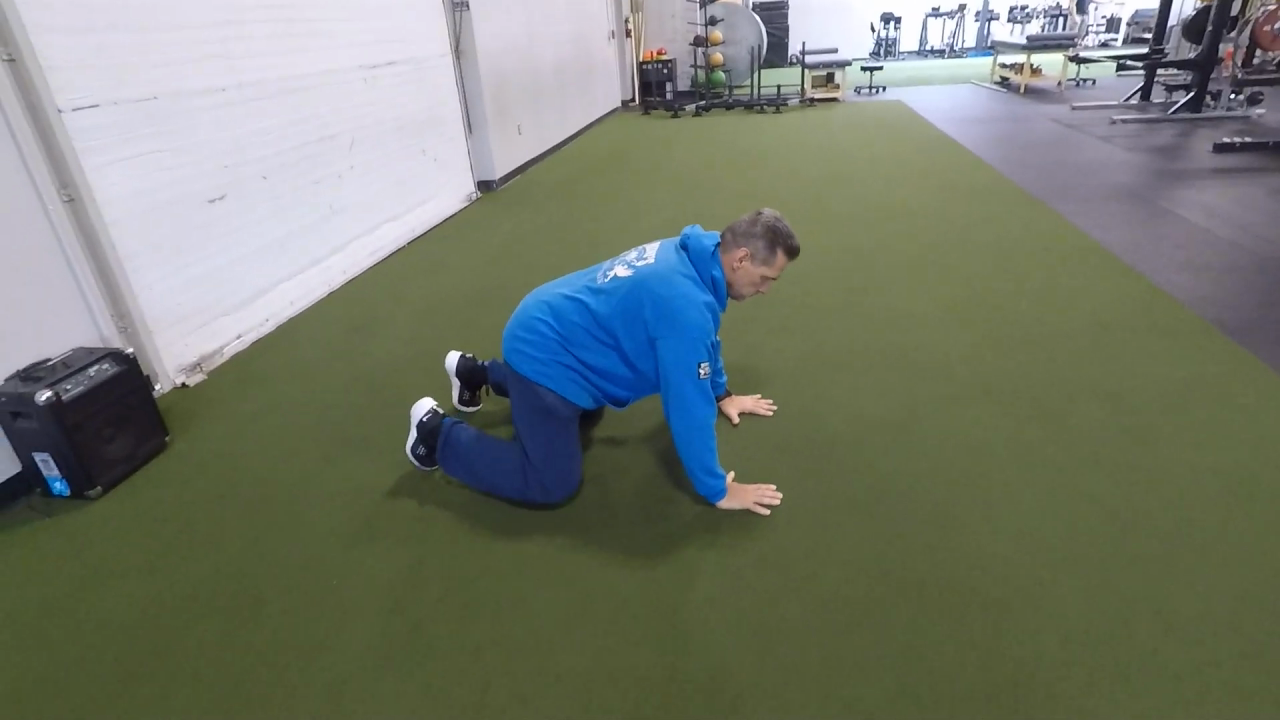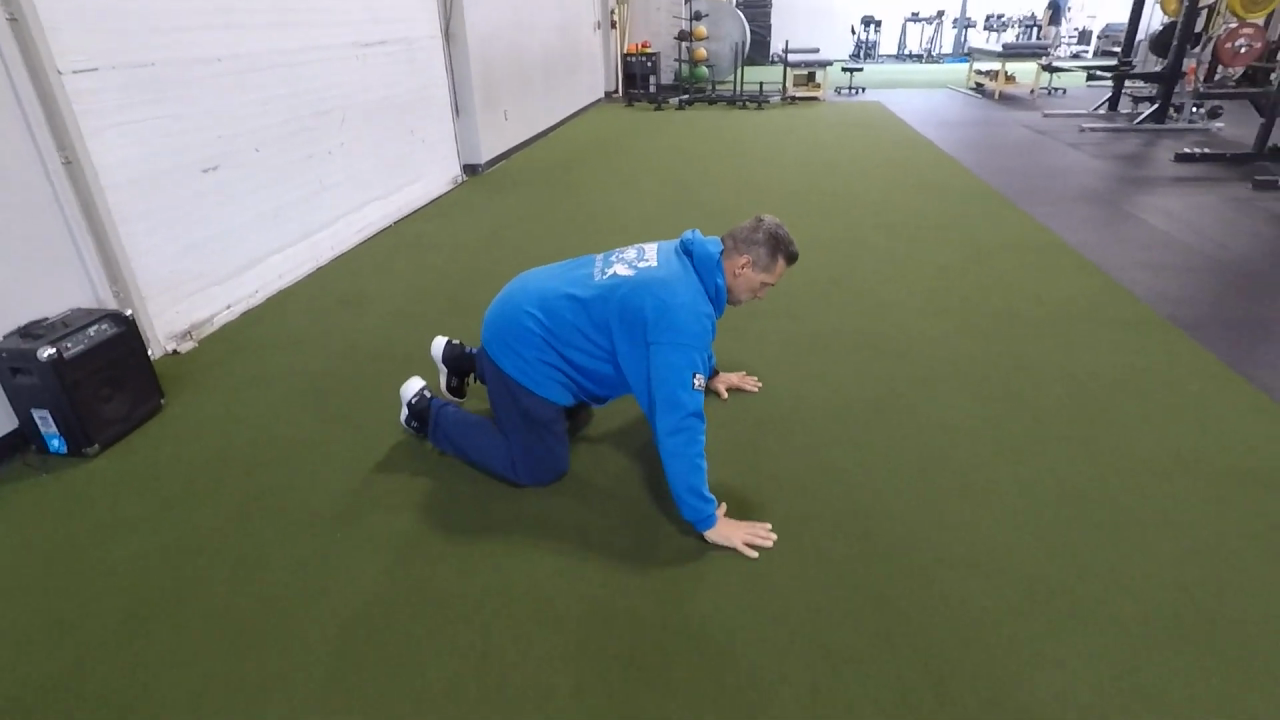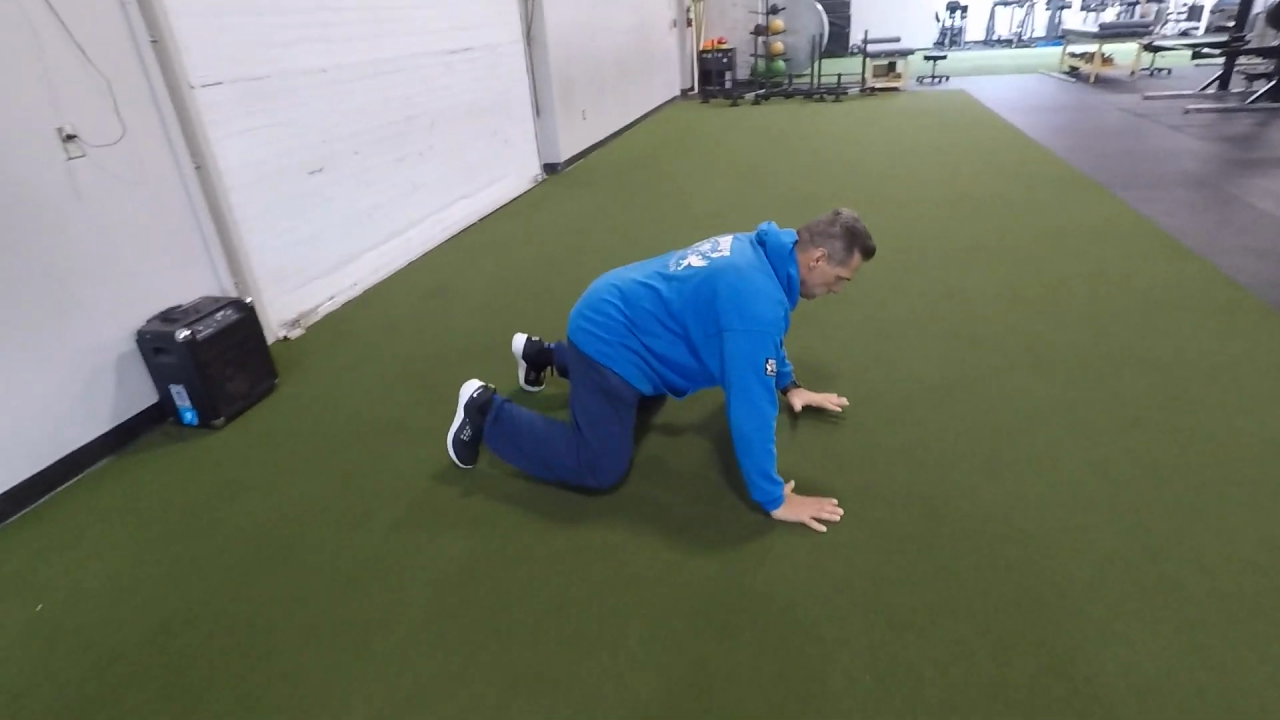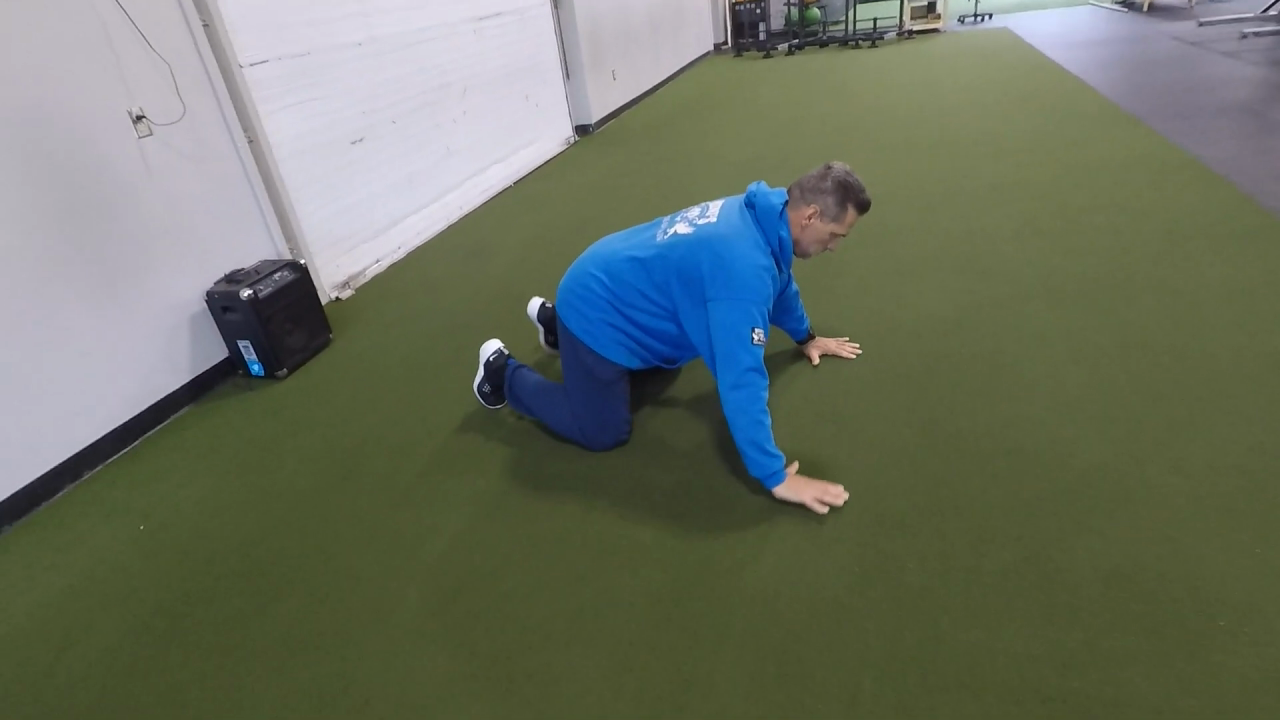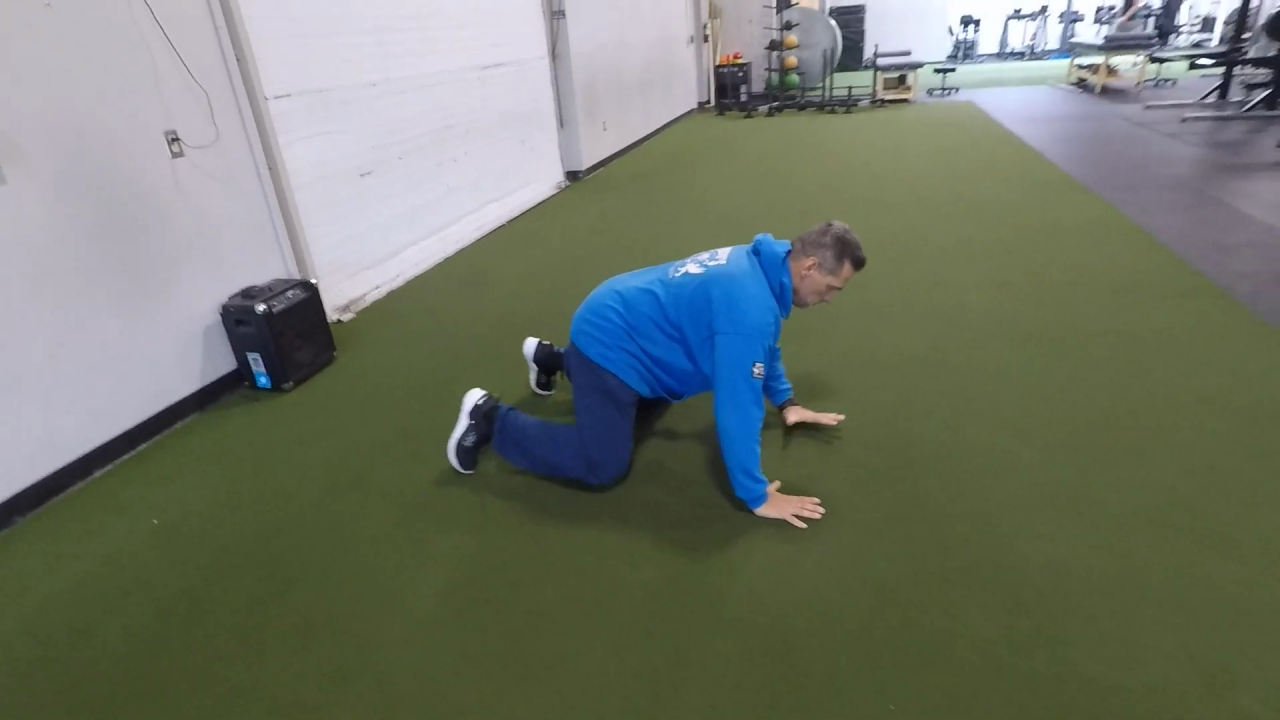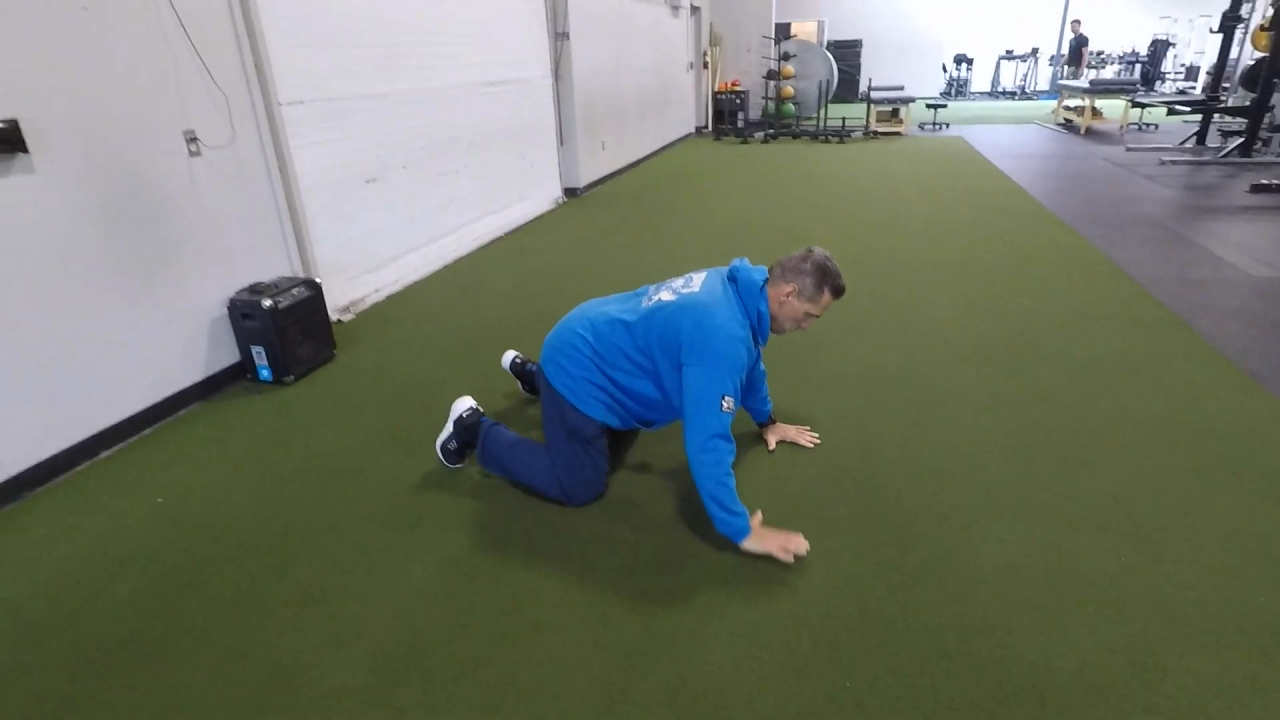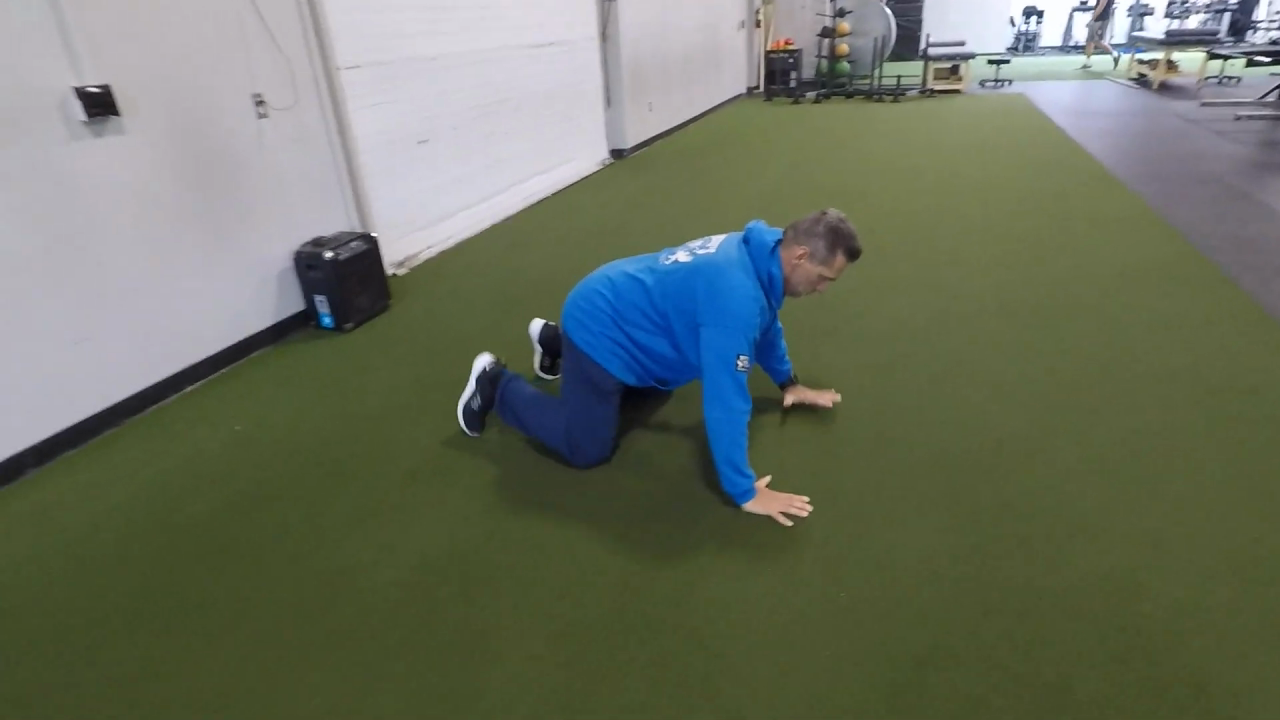
dt=0.7s
person 1, frame 1
left shoulder: (696, 255)
right shoulder: (685, 303)
right elbow: (690, 407)
left wrist: (721, 393)
right wrist: (717, 490)
left hip: (547, 326)
right hip: (544, 353)
left knee: (586, 413)
right knee: (553, 484)
left ankle: (477, 372)
right ankle: (437, 434)
person 1, frame 2
left shoulder: (687, 258)
right shoulder: (685, 311)
right elbow: (678, 422)
left wrist: (706, 373)
right wrist: (706, 520)
left hip: (526, 311)
right hip: (525, 344)
left knee: (573, 414)
right knee: (542, 467)
left ankle: (466, 360)
right ankle: (427, 411)
person 1, frame 3
left shoulder: (762, 250)
right shoulder: (760, 301)
right elbow: (752, 408)
left wrist: (788, 385)
right wrist: (773, 498)
left hip: (613, 311)
right hip: (608, 336)
left knee: (647, 399)
right knee: (601, 468)
left ankle: (543, 354)
right ankle: (486, 414)
person 1, frame 4
left shoulder: (759, 215)
right shoulder: (744, 266)
left elbow: (779, 282)
right elbow: (741, 381)
left wrist: (806, 337)
right wrist: (775, 477)
left hip: (612, 283)
right hip: (596, 312)
left knee: (667, 364)
right knee: (604, 432)
left ankle: (555, 318)
right ankle: (503, 373)
person 1, frame 5
left shoulder: (760, 264)
right shoulder: (751, 307)
left elbow: (764, 346)
right elbow: (739, 409)
left wrist: (786, 403)
right wrist: (757, 497)
left hip: (617, 318)
right hip: (609, 341)
left knee: (653, 402)
right knee: (602, 466)
left ankle: (554, 358)
right ankle: (491, 420)
person 1, frame 6
left shoulder: (740, 288)
right shoulder: (721, 335)
left elbow: (748, 361)
right elbow: (708, 445)
left wrist: (767, 420)
right wrist: (741, 531)
left hip: (590, 342)
right hip: (578, 370)
left knee: (622, 433)
right knee: (581, 487)
left ankle: (532, 372)
right ankle: (475, 429)
person 1, frame 7
left shoulder: (757, 254)
right shoulder: (736, 296)
left elbow: (765, 324)
right elbow: (726, 402)
left wrist: (788, 383)
right wrist: (745, 492)
left hip: (619, 306)
right hip: (599, 329)
left knee: (650, 392)
right knee: (588, 448)
left ankle: (556, 341)
right ankle: (496, 385)
